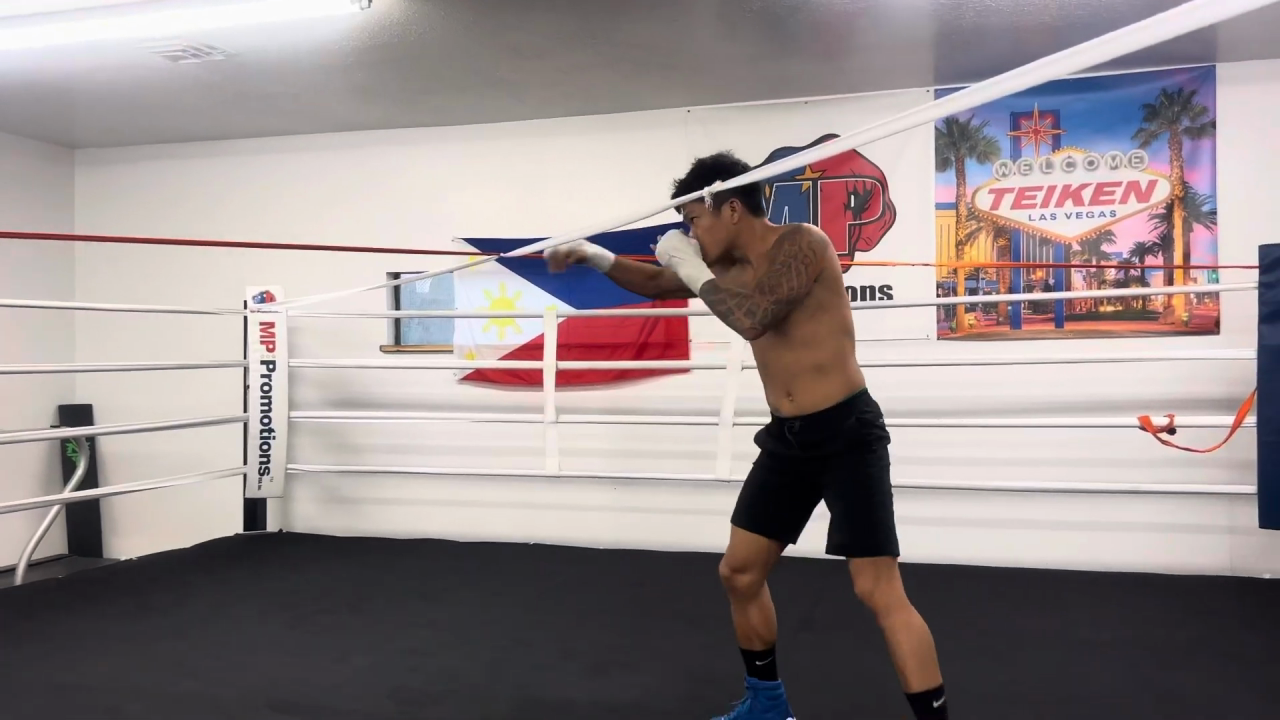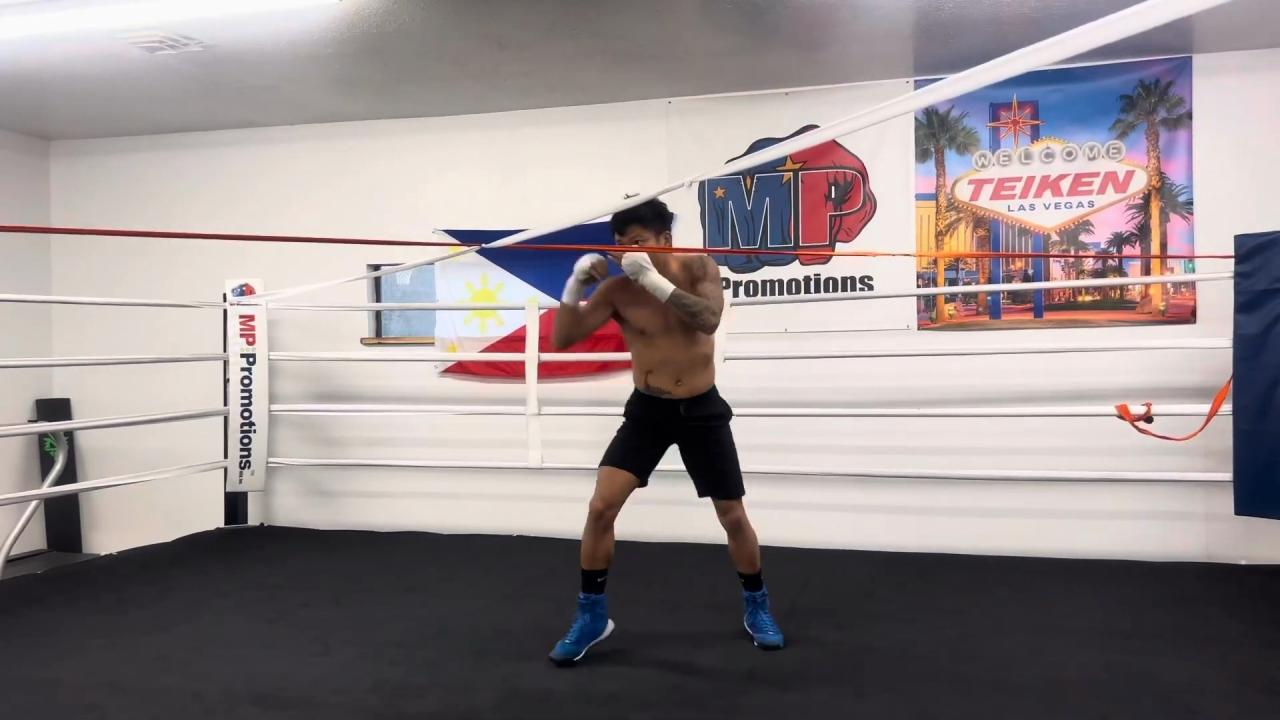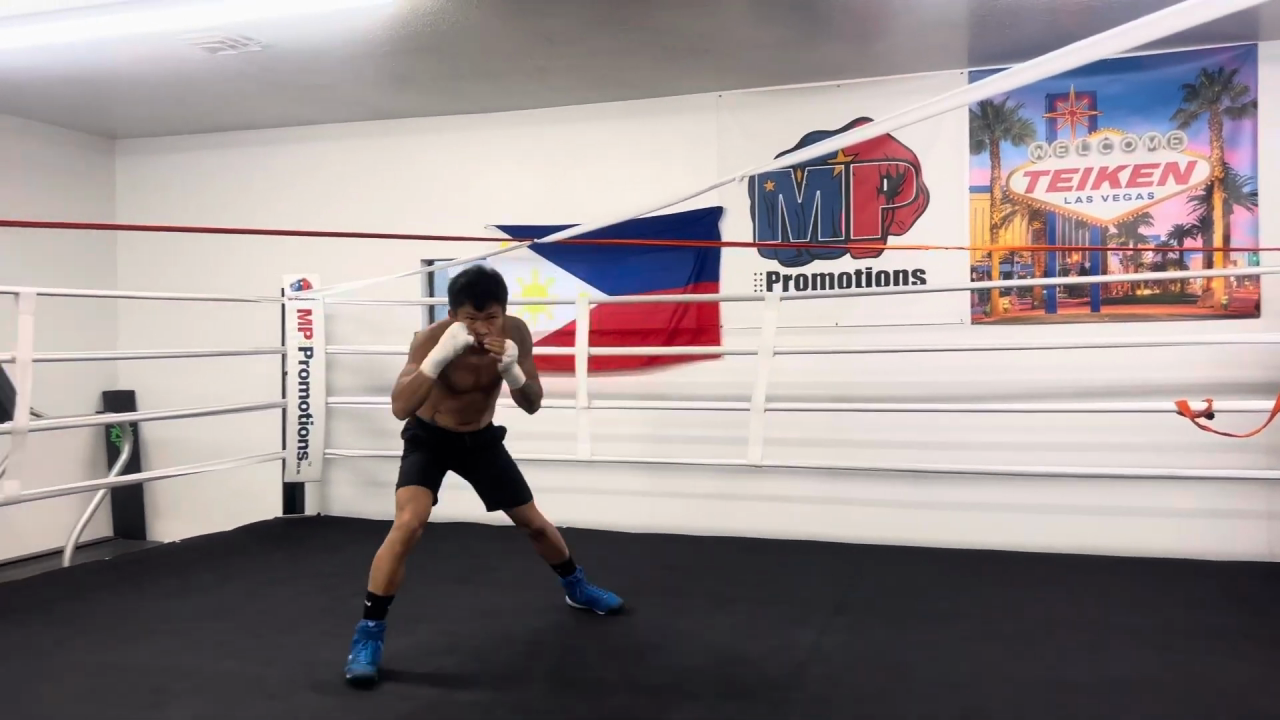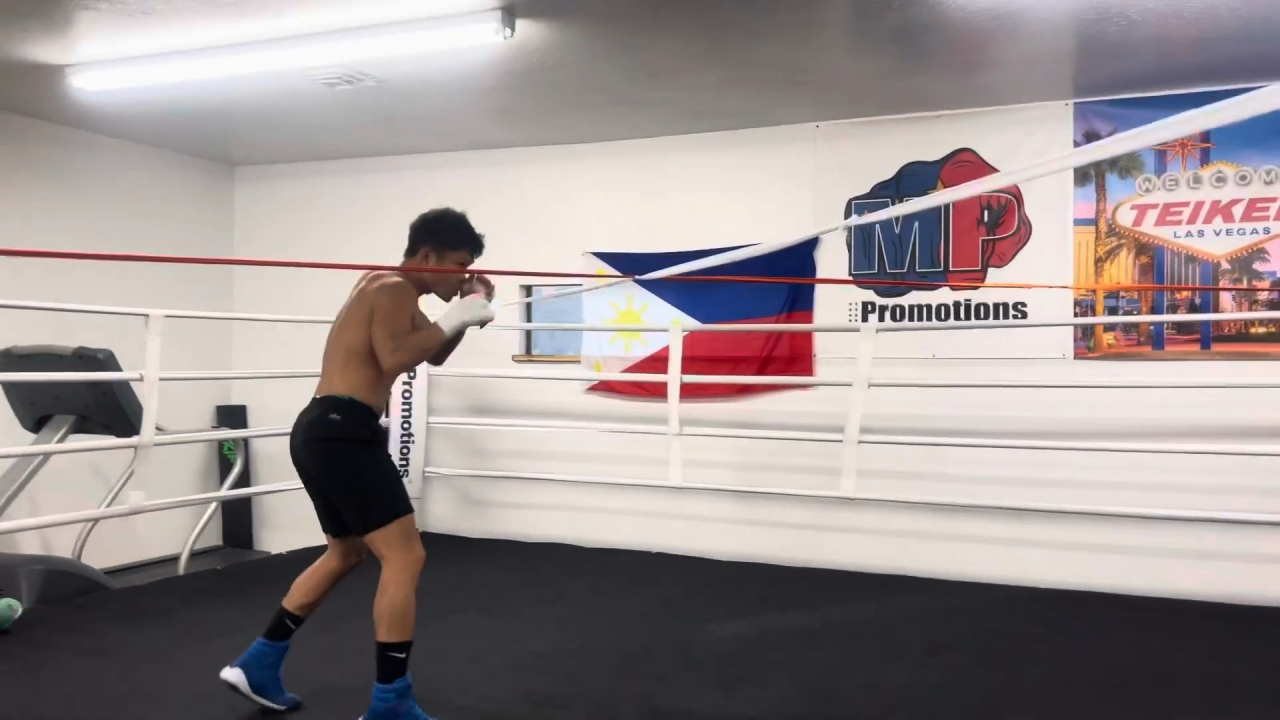
dt=1s
person 1, frame 1
left shoulder: (803, 243)
right shoulder: (733, 263)
left elbow: (753, 318)
right elbow: (664, 285)
left wrist: (693, 269)
right wrist: (593, 254)
left hip: (848, 433)
right hip: (787, 438)
left knee: (881, 593)
right knee: (740, 574)
person 1, frame 2
left shoulder: (698, 269)
right shoulder: (616, 289)
left elbow: (708, 321)
right elbow: (563, 340)
left wrist: (654, 279)
right wrist: (574, 286)
left hip: (702, 410)
right hip: (647, 410)
left knee: (734, 519)
right knee: (601, 508)
left ankle: (756, 607)
right ankle: (591, 616)
person 1, frame 3
left shoulder: (514, 331)
right shoulder: (432, 337)
left elbow: (532, 405)
right elbow: (401, 408)
left wrist: (512, 368)
right wrist: (440, 356)
left hip: (481, 439)
right hip: (429, 438)
left knee: (535, 523)
right knee: (408, 527)
left ankle: (577, 587)
right ankle: (368, 637)
person 1, frame 4
left shoulder: (395, 293)
right shoulder: (392, 290)
left elbow: (433, 355)
right elbow: (395, 359)
left wrist: (464, 311)
right wrist: (453, 318)
left hip: (324, 433)
right hip: (342, 433)
left knee: (345, 555)
right knee: (405, 557)
left ankle: (257, 664)
